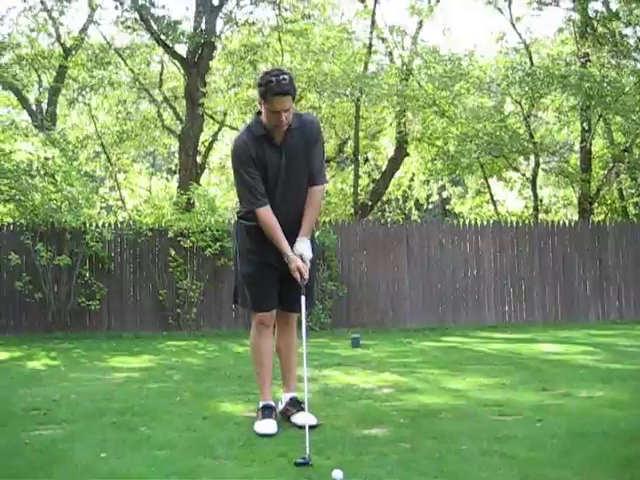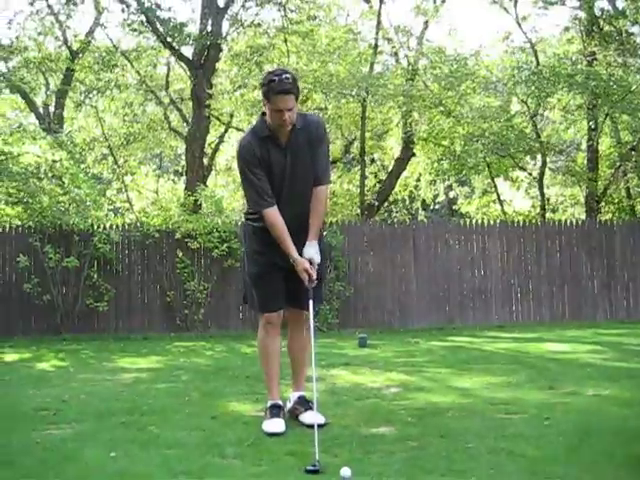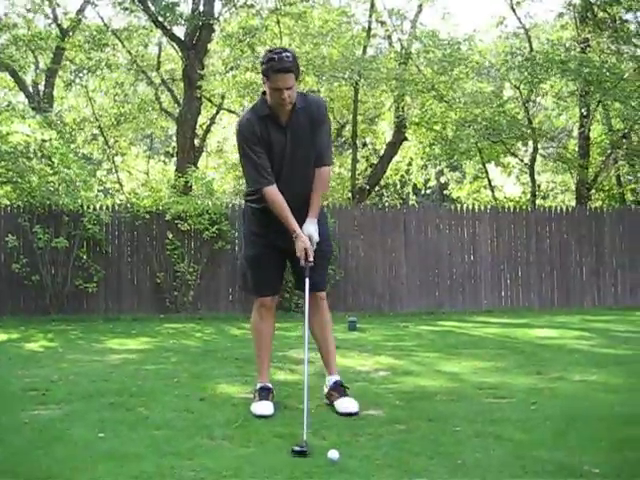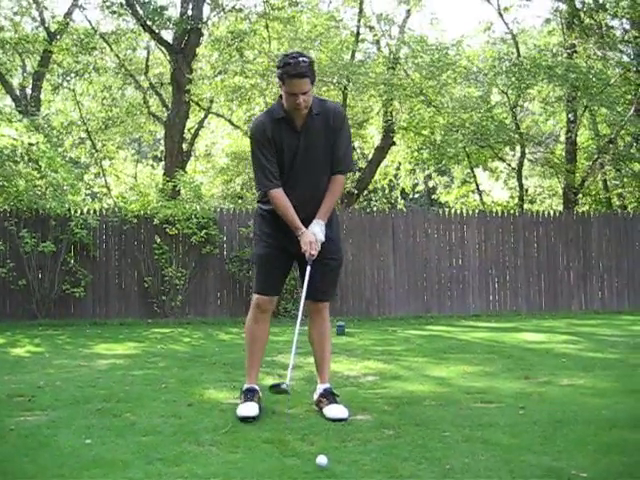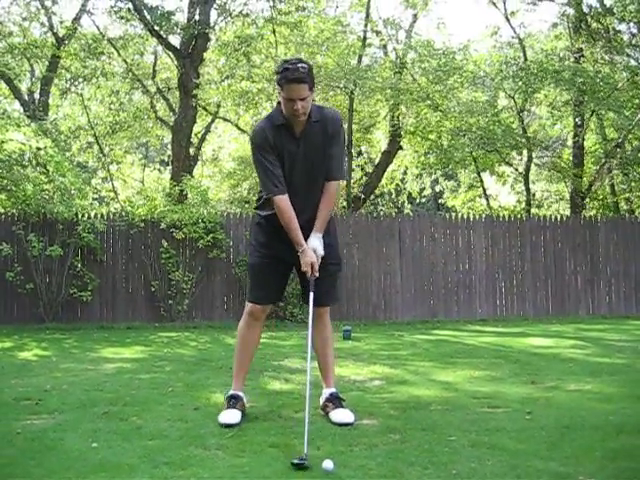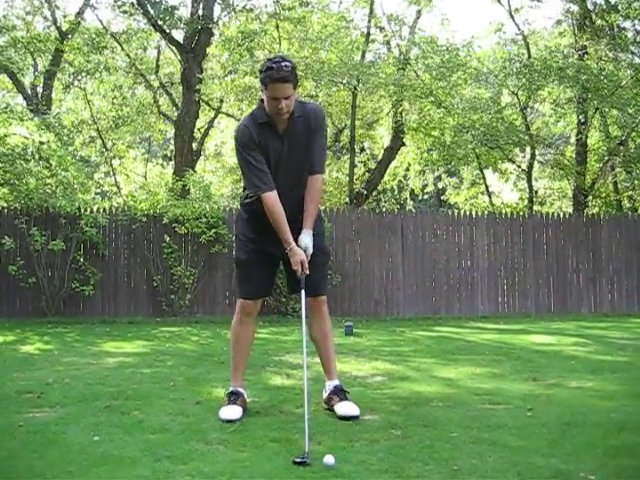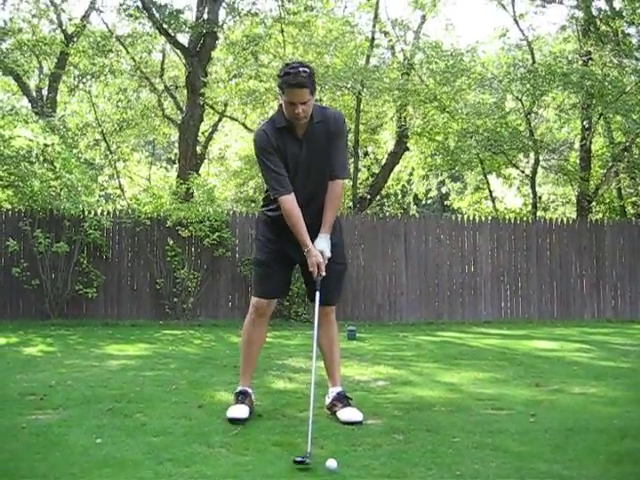
dt=0.4s
person 1, frame 1
left shoulder: (309, 128)
right shoulder: (245, 144)
left elbow: (317, 185)
right elbow: (259, 206)
left wrist: (303, 241)
right wrist: (287, 254)
left hip: (298, 239)
right hip: (258, 239)
left knee: (289, 318)
right knee: (263, 319)
left ankle: (290, 397)
right ankle: (265, 403)
person 1, frame 2
left shoulder: (314, 128)
right shoulder: (250, 146)
left elbow: (320, 187)
right elbow: (267, 207)
left wrist: (312, 244)
right wrist: (293, 257)
left hip: (307, 236)
right hip: (266, 239)
left knee: (300, 317)
right knee: (271, 319)
left ankle: (298, 396)
right ankle: (274, 403)
person 1, frame 3
left shoulder: (316, 109)
right shoulder: (249, 124)
left elbow: (323, 167)
right elbow: (265, 185)
left wrist: (310, 223)
right wrist: (294, 233)
left hip: (309, 217)
right hip: (265, 221)
left knee: (318, 298)
right knee: (265, 302)
left ankle: (333, 381)
right ankle: (263, 385)
person 1, frame 4
left shoulder: (334, 116)
right shoulder: (264, 126)
left elbow: (340, 173)
right elbow: (271, 187)
left wrist: (318, 224)
right wrist: (300, 232)
left hip: (321, 224)
right hip: (275, 225)
left knee: (319, 307)
right knee: (262, 303)
left ankle: (324, 389)
right ankle: (250, 387)
person 1, frame 5
left shoulder: (331, 122)
right shoulder: (263, 133)
left elbow: (333, 182)
right elbow: (278, 195)
left wrist: (316, 237)
right wrist: (301, 247)
left hip: (318, 230)
right hip: (272, 231)
left knee: (321, 312)
right knee: (255, 310)
left ankle: (330, 393)
right ankle: (236, 394)
person 1, frame 6
left shoulder: (314, 116)
right shoulder: (247, 131)
left elbow: (316, 176)
right elbow: (266, 192)
left wrist: (306, 233)
right wrist: (289, 246)
left hip: (305, 223)
right hip: (258, 227)
left knee: (317, 303)
right knee: (247, 306)
left ankle: (333, 386)
right ankle: (236, 391)
person 1, frame 7
left shoulder: (334, 122)
right shoulder: (266, 135)
left elbow: (336, 181)
right elbow: (284, 196)
left wrist: (323, 237)
right wrist: (307, 248)
left hip: (323, 230)
right hip: (277, 230)
left knee: (326, 311)
right knee: (260, 306)
left ankle: (336, 393)
right ankle: (244, 391)
